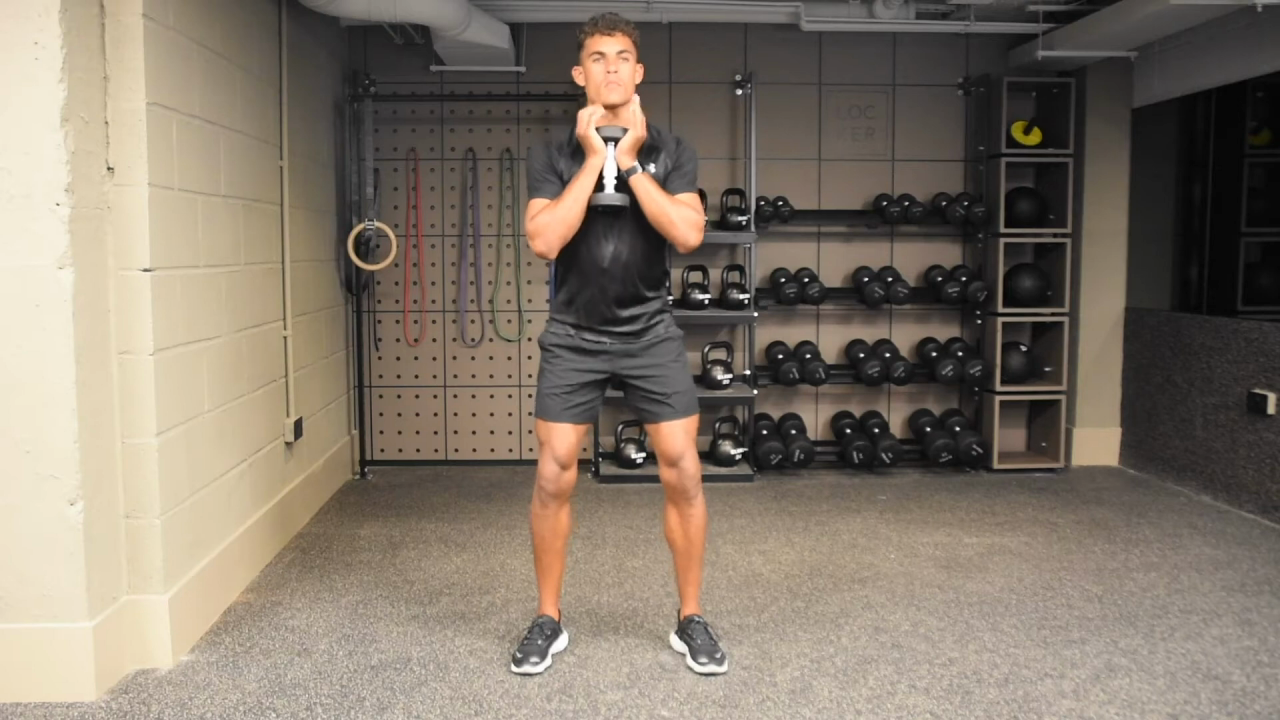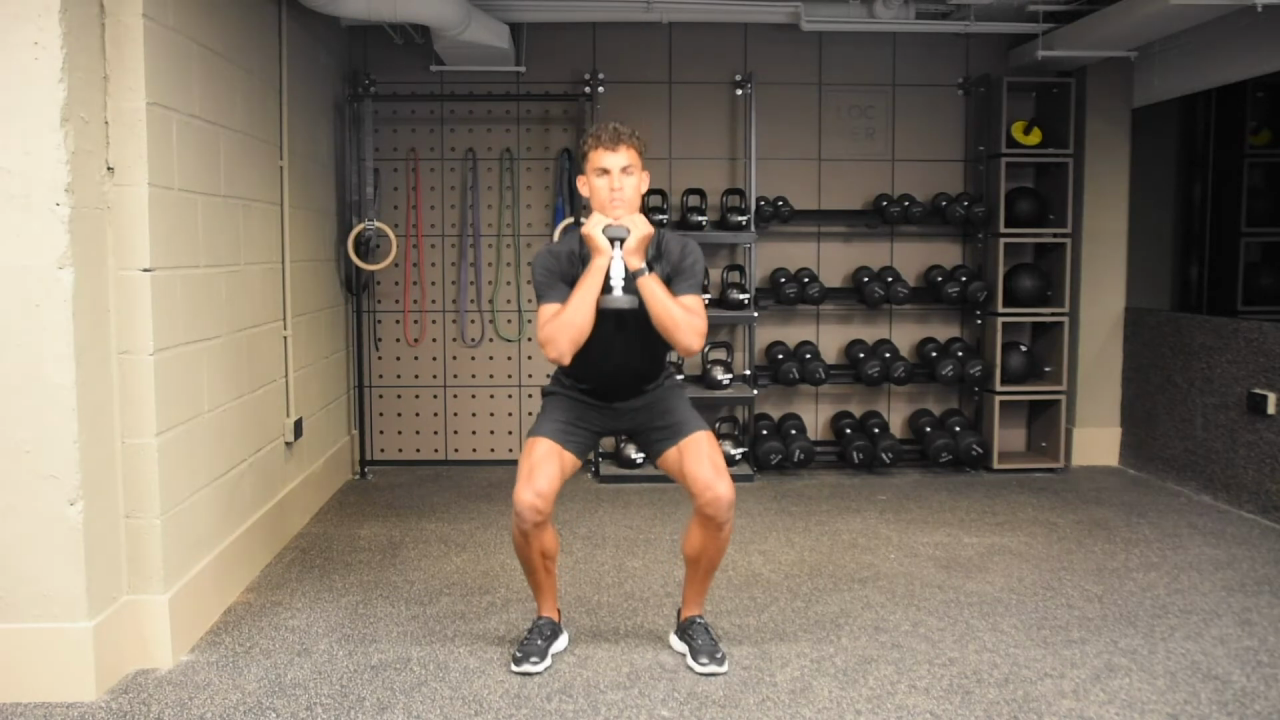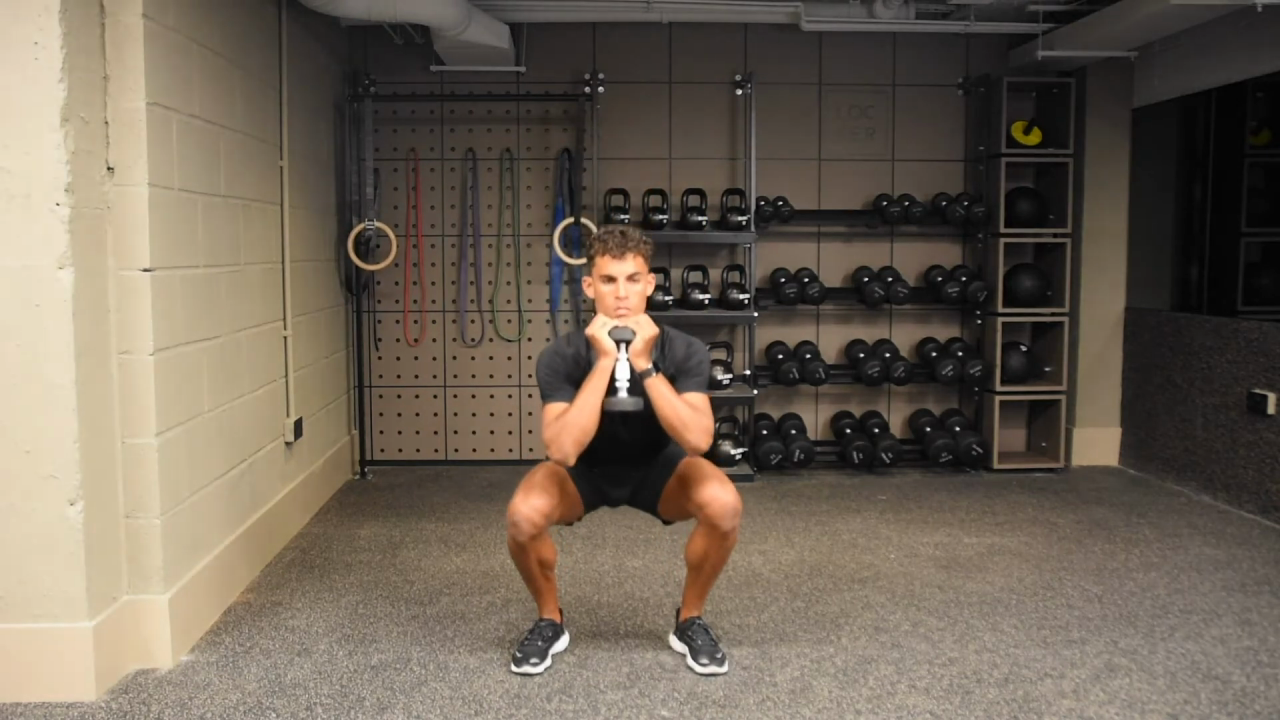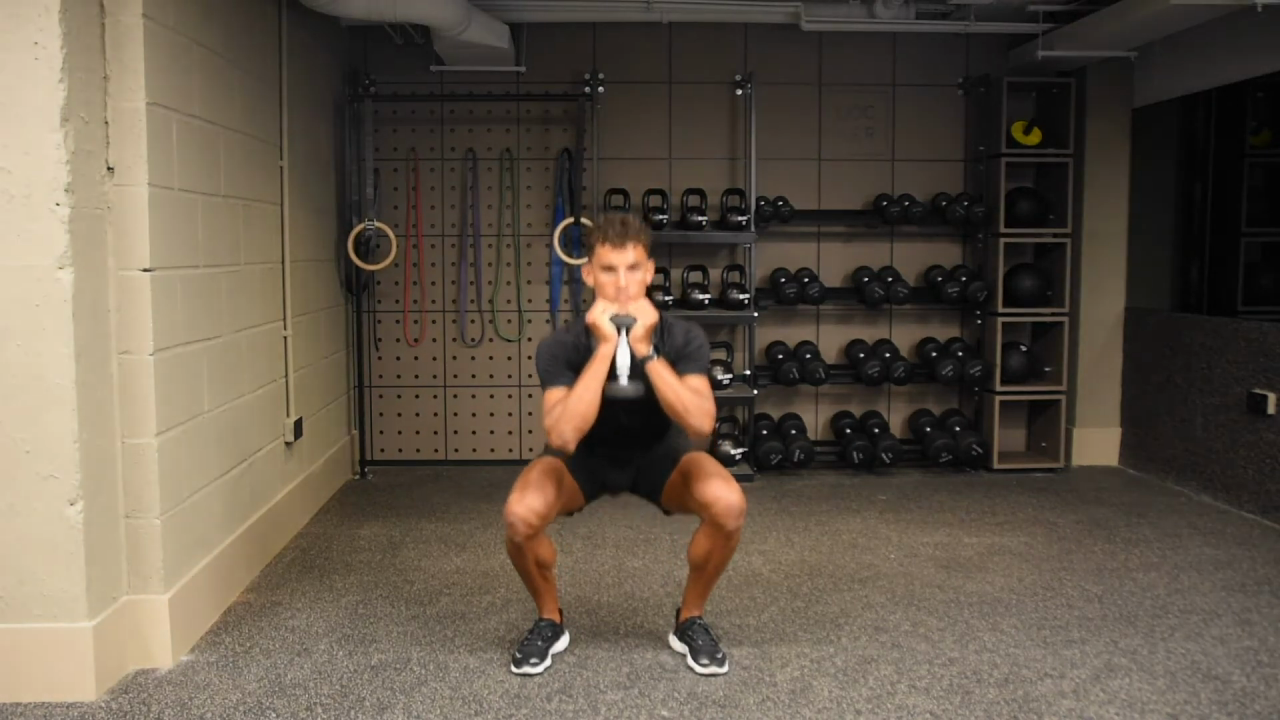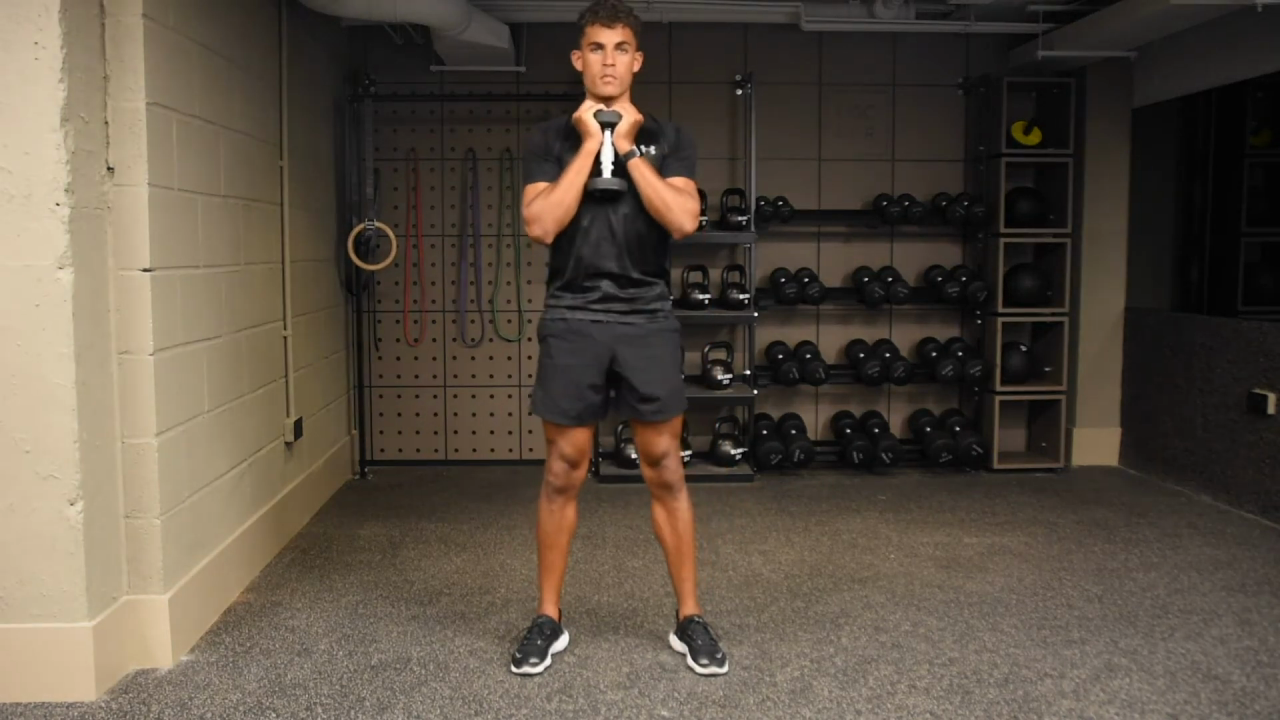
dt=1s
person 1, frame 1
left shoulder: (671, 150)
right shoulder: (552, 154)
left elbow: (689, 234)
right elbow: (544, 241)
left wrist: (629, 163)
right wrist: (592, 160)
left hip: (650, 332)
right hip: (573, 335)
left knee: (683, 472)
right knee: (553, 475)
left ankle: (690, 620)
right ankle: (548, 620)
person 1, frame 2
left shoulder: (678, 253)
right shoulder: (557, 259)
left elbow: (691, 341)
right elbow: (557, 350)
left wrist: (637, 266)
right wrist: (599, 261)
left hip: (652, 393)
right hip: (577, 396)
left knee: (718, 496)
right knee: (529, 503)
left ankle: (690, 620)
right ankle: (548, 621)
person 1, frame 3
left shoulder: (683, 351)
right shoulder: (562, 357)
left elbow: (698, 441)
right elbow: (562, 451)
left wrist: (644, 365)
right wrist: (604, 362)
left hip: (655, 465)
right hip: (586, 468)
left knee: (723, 504)
right knee: (524, 514)
left ankle: (690, 620)
right ankle: (550, 621)
person 1, frame 4
left shoulder: (681, 336)
right shoulder: (563, 344)
left elbow: (700, 425)
right elbow: (562, 437)
left wrist: (646, 349)
right wrist: (606, 348)
left hip: (656, 449)
right hip: (586, 452)
left knee: (728, 504)
right knee: (521, 515)
left ankle: (690, 620)
right ankle: (549, 621)
person 1, frame 5
left shoulder: (667, 138)
right shoulder: (550, 138)
left elbow: (684, 220)
right elbow: (540, 224)
left wrist: (628, 149)
right wrist: (589, 145)
left hip: (647, 320)
right hip: (572, 321)
left knee: (664, 472)
right knee: (564, 472)
left ankle: (689, 619)
right ankle: (548, 619)
